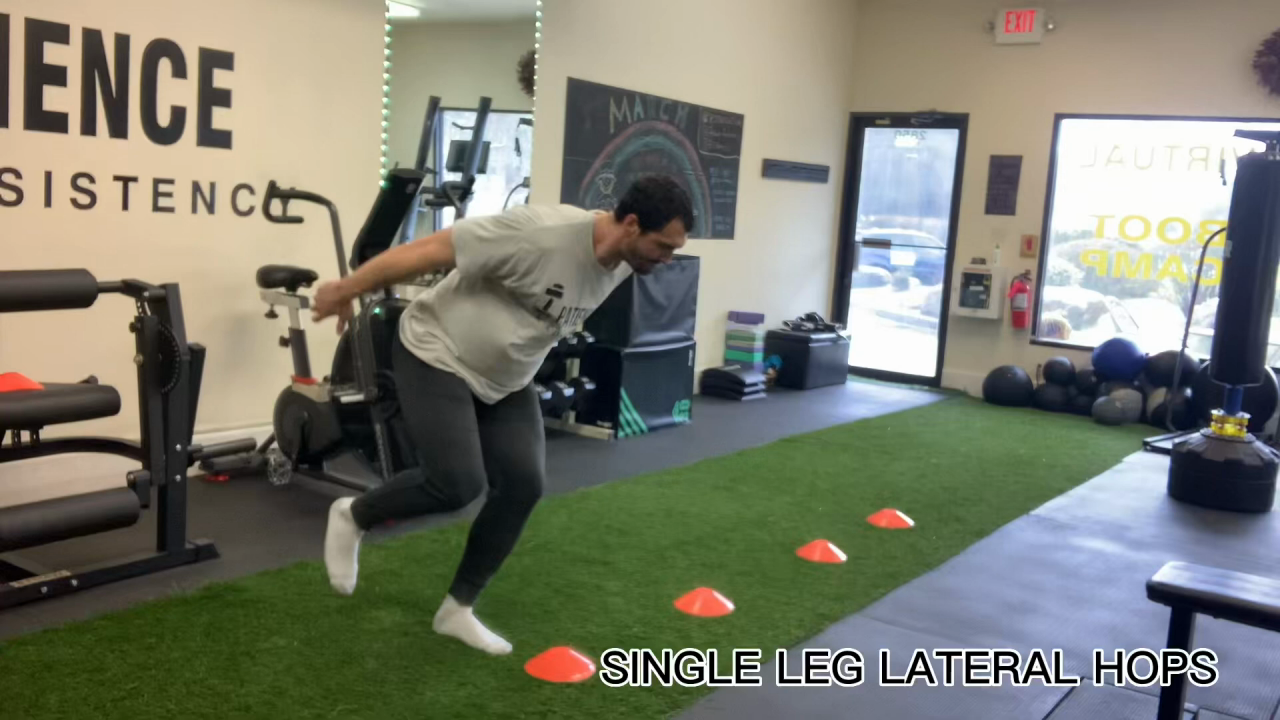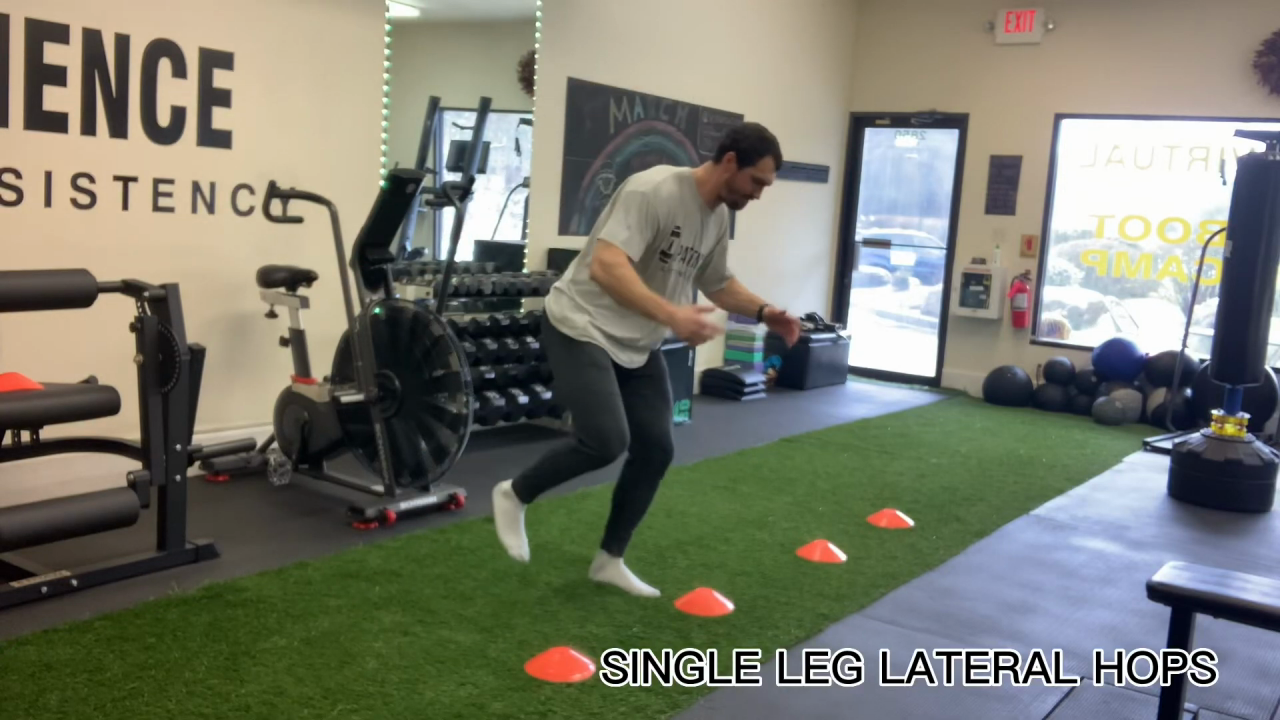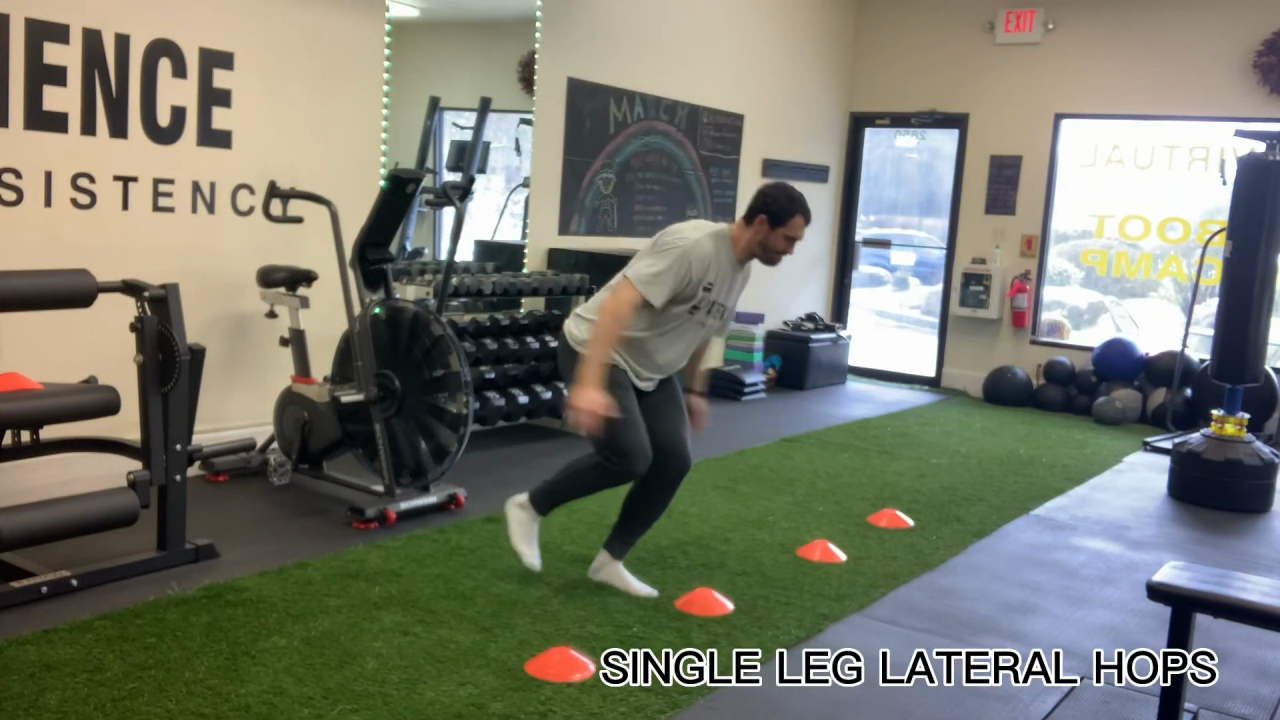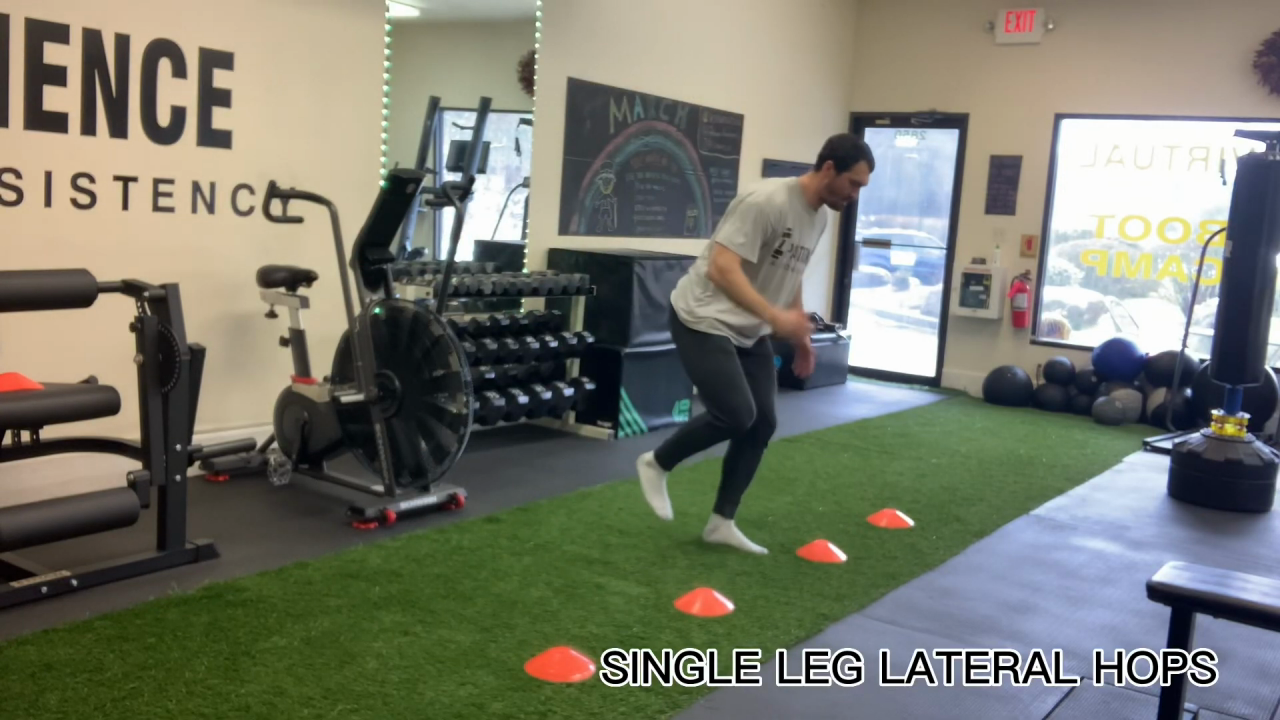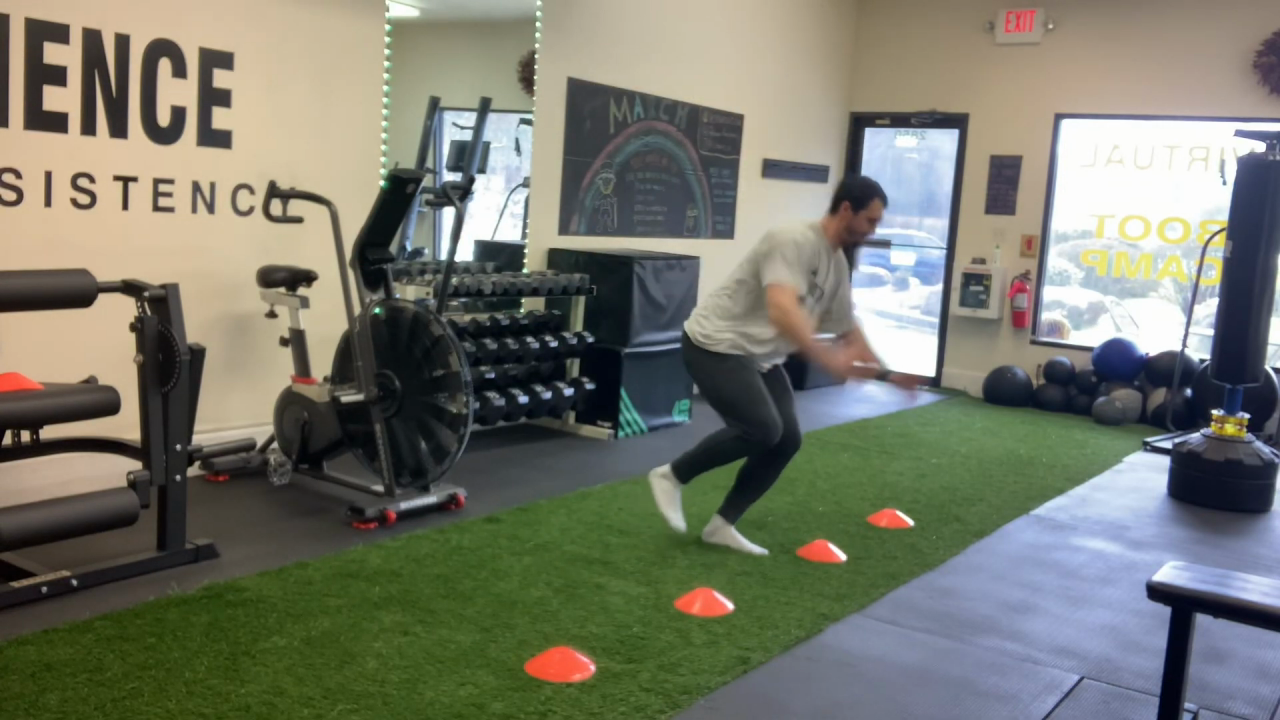
dt=1s
person 1, frame 1
left shoulder: (618, 267)
right shoulder: (543, 233)
right elbow: (435, 250)
right wrist: (349, 289)
left hip: (505, 378)
right hip: (439, 357)
left knee: (522, 484)
right knee: (456, 485)
left ankle: (457, 608)
right ankle: (352, 516)
person 1, frame 2
left shoulder: (719, 219)
right shoulder: (652, 191)
left elbow: (719, 282)
right elbow: (604, 265)
left wrist: (766, 314)
right wrist: (669, 313)
left hip: (636, 344)
right hip: (580, 328)
left knee: (654, 452)
right knee: (605, 442)
left ankle: (610, 561)
right ankle: (514, 496)
person 1, frame 3
left shoulder: (740, 269)
right shoulder: (692, 248)
right elbow: (620, 304)
left wrist: (692, 393)
right wrist: (589, 384)
left hip: (649, 366)
right hip: (600, 356)
left knee: (673, 463)
right knee: (631, 460)
left ankle: (609, 561)
right ankle: (529, 508)
person 1, frame 4
left shoulder: (819, 218)
right shoulder: (765, 202)
right elbow: (721, 267)
left wrist: (800, 335)
right wrist: (774, 316)
left hip: (750, 331)
right hip: (704, 319)
left knee: (762, 423)
right knee: (735, 415)
left ankle: (721, 522)
right ankle: (656, 464)
person 1, frame 5
left shoulder: (837, 261)
right shoulder: (793, 243)
left elbow: (845, 326)
right elbow: (782, 311)
left wrist: (883, 371)
right wrist: (827, 360)
left hip: (757, 356)
right hip: (716, 346)
left knee: (787, 439)
right knee: (764, 433)
left ankle: (722, 525)
right ankle: (672, 476)
